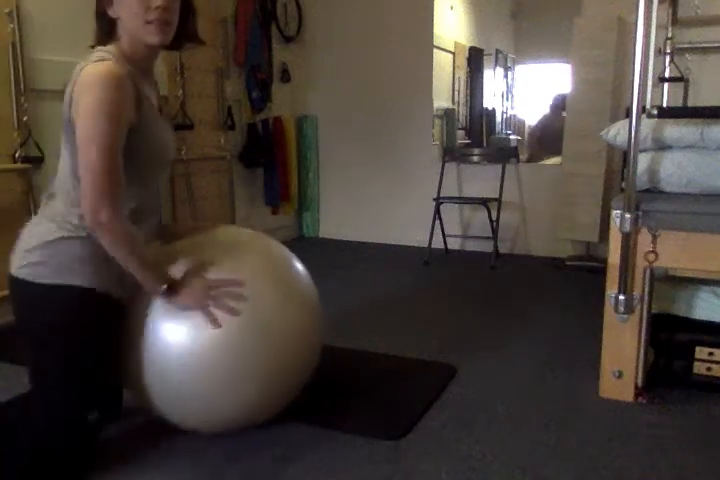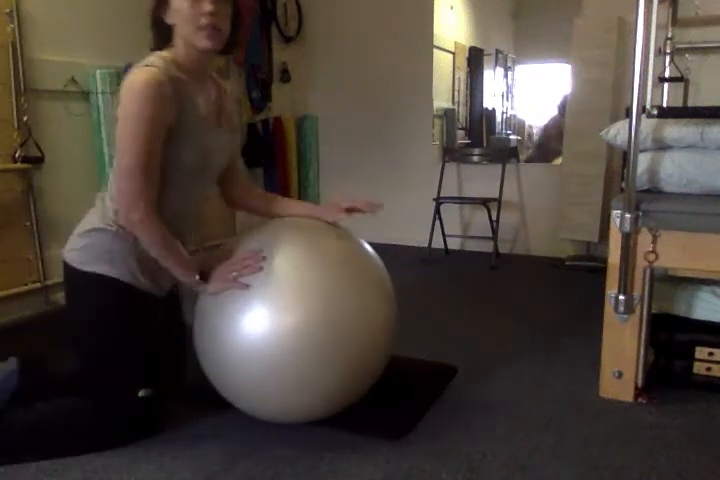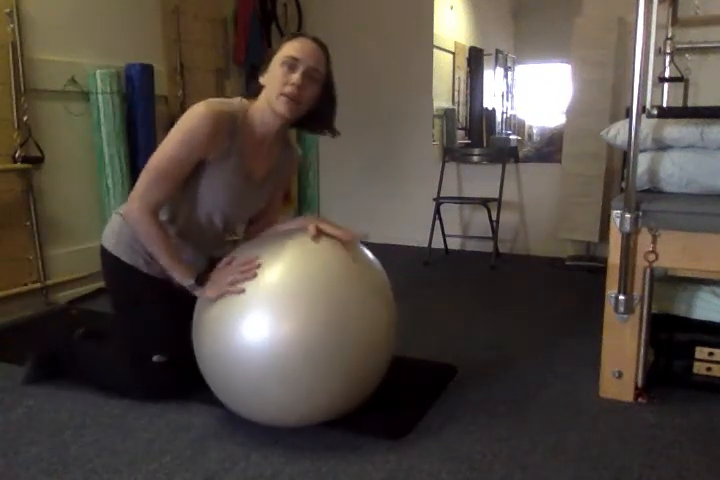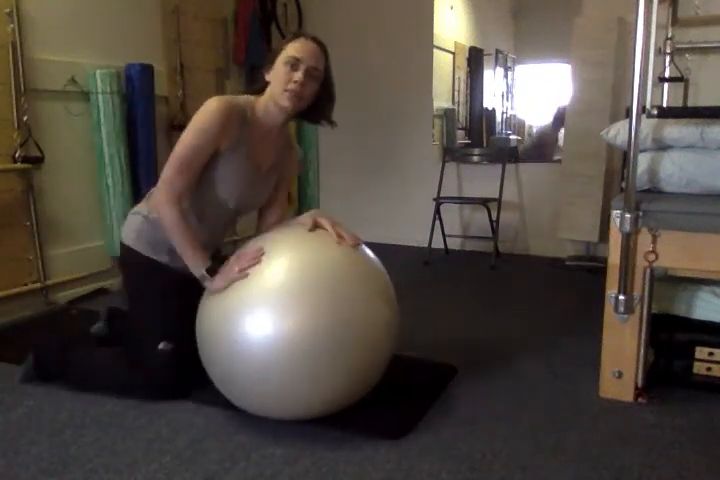
dt=1s
person 1, frame 1
left shoulder: (139, 78)
right shoulder: (107, 77)
right elbow: (100, 212)
left wrist: (167, 233)
right wrist: (167, 288)
left hip: (55, 266)
right hip: (67, 273)
left knee: (97, 402)
person 1, frame 2
left shoulder: (221, 96)
right shoulder: (151, 82)
left elbow: (236, 190)
right elbow: (135, 209)
left wrist: (316, 211)
right wrist: (200, 275)
left hip: (151, 265)
right hip: (110, 266)
left knee: (166, 378)
right knee: (130, 415)
person 1, frame 3
left shoulder: (287, 158)
right shoulder: (212, 118)
left elbow: (256, 232)
right elbow: (139, 208)
left wrist: (302, 225)
right wrist: (198, 283)
left hip: (195, 258)
right hip: (139, 254)
right knee: (166, 379)
left ankle: (93, 338)
right ankle: (59, 354)
person 1, frame 4
left shoulder: (288, 153)
right shoulder: (223, 112)
left elbow: (267, 229)
right elbow: (165, 197)
left wrist: (304, 221)
right wrist: (210, 274)
left hip: (200, 252)
right hip: (154, 248)
right knee: (168, 378)
left ankle: (117, 327)
right ankle: (52, 357)
